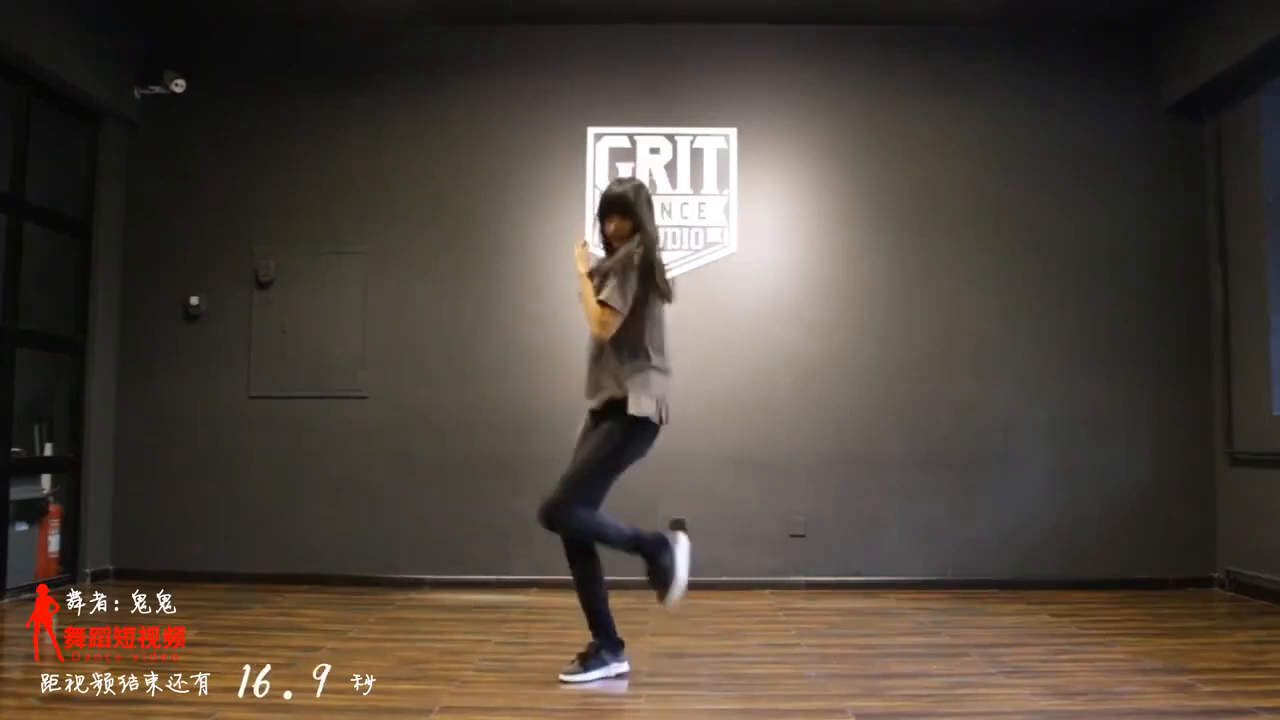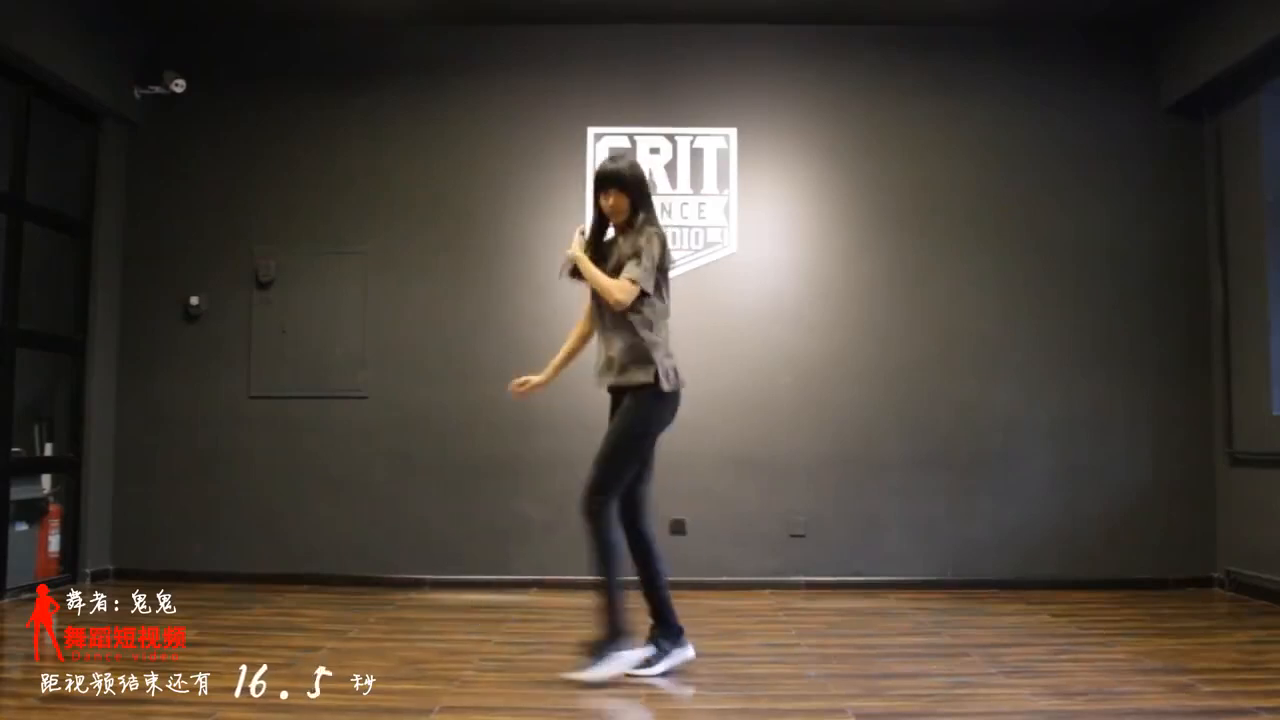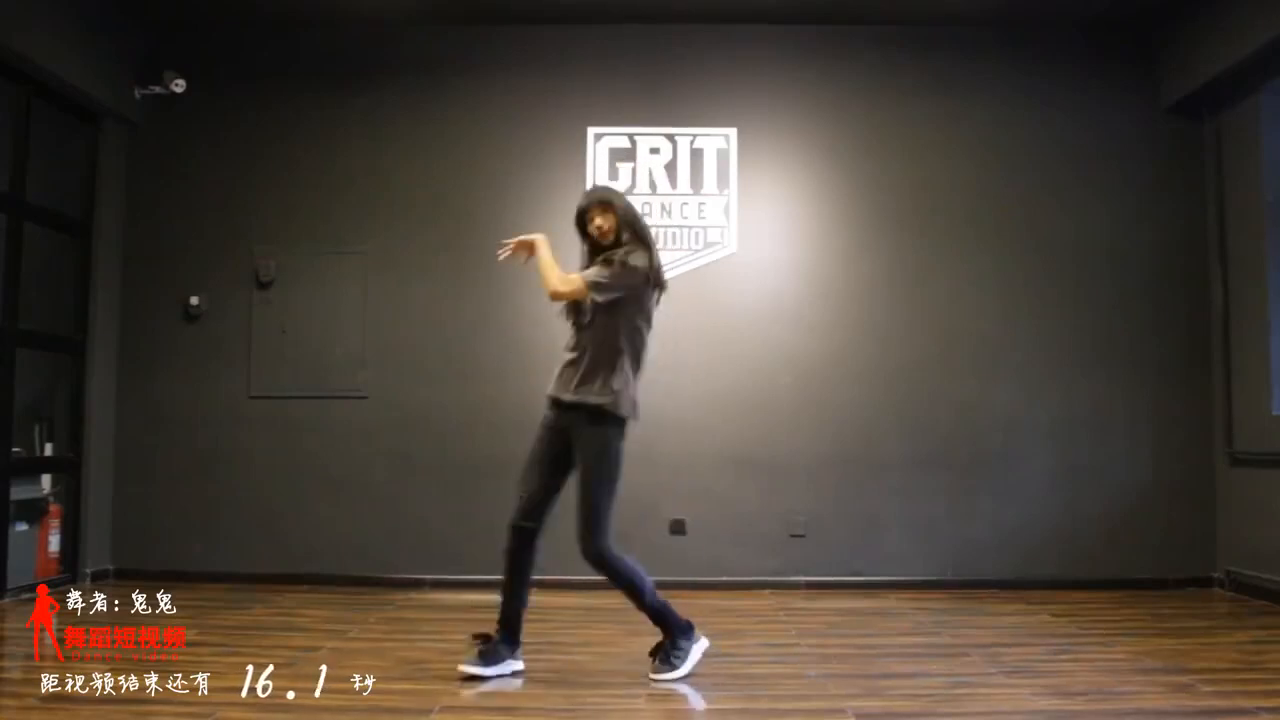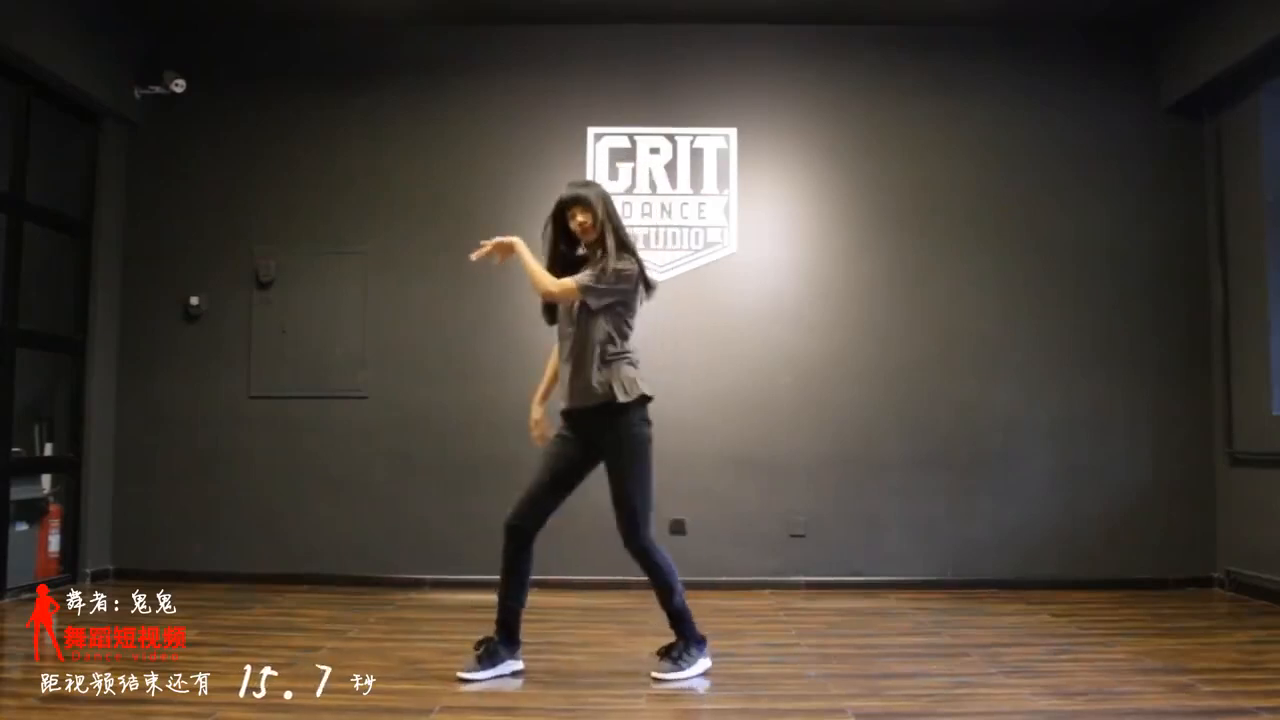
dt=0.4s
person 1, frame 1
left shoulder: (630, 262)
right shoulder: (624, 264)
left elbow: (601, 327)
left wrist: (583, 276)
left hip: (630, 413)
right hip: (607, 410)
left knee: (557, 512)
right knee: (575, 530)
left ankle: (658, 547)
right ankle: (606, 648)
person 1, frame 2
left shoulder: (647, 240)
right shoulder: (605, 249)
left elbow: (620, 297)
right elbow: (590, 320)
left wrist: (580, 258)
right wrist: (547, 374)
left hip: (650, 390)
right hip: (625, 392)
left knee: (598, 504)
right knee: (630, 517)
left ankle: (615, 638)
right ankle: (668, 635)
person 1, frame 3
left shoulder: (635, 265)
right shoulder: (603, 266)
left elbow: (559, 290)
left wrist: (539, 245)
left hip: (601, 417)
right hip: (563, 410)
left knee: (595, 544)
right knee: (523, 526)
left ankle: (680, 635)
right ankle: (505, 646)
person 1, frame 4
left shoulder: (621, 268)
right shoulder: (575, 265)
left elbow: (553, 291)
left wrist: (517, 246)
right wrist: (539, 400)
left hip: (619, 414)
right hip: (577, 419)
left knee: (636, 538)
right knee: (520, 523)
left ankle: (691, 644)
right ankle: (505, 646)
